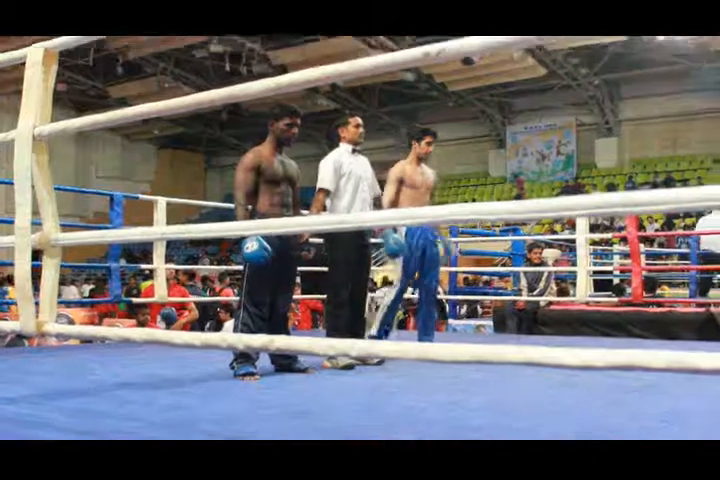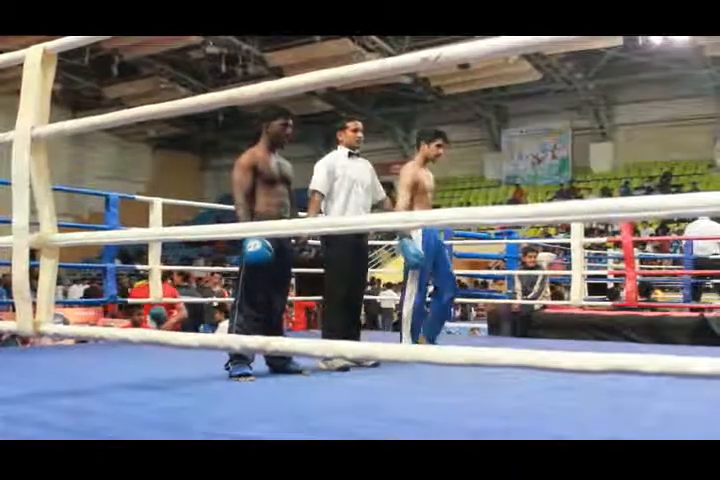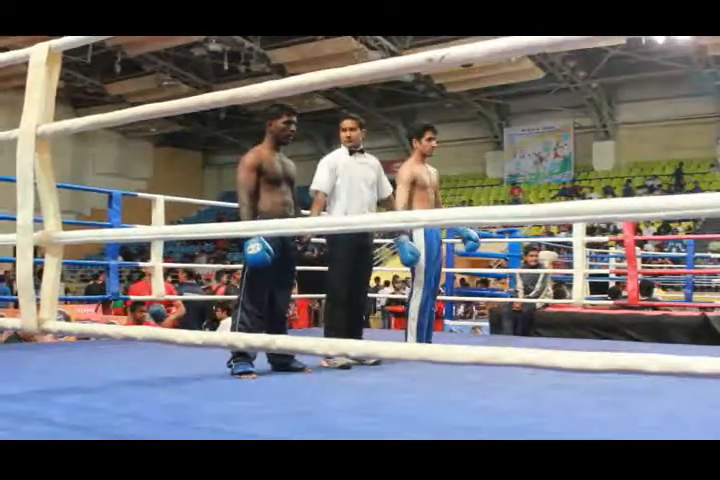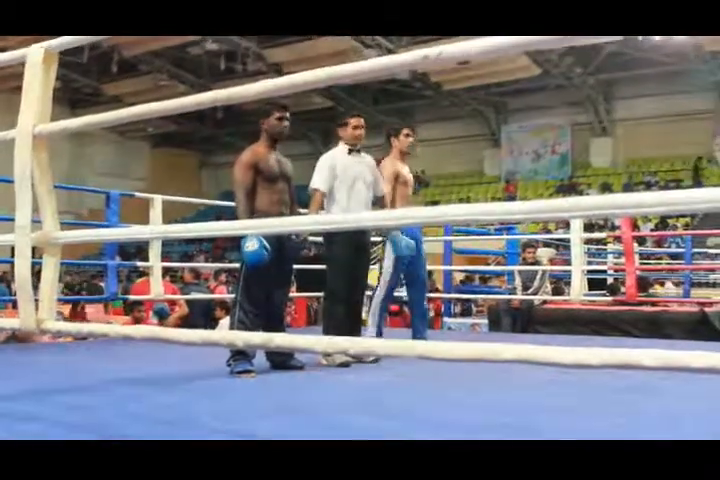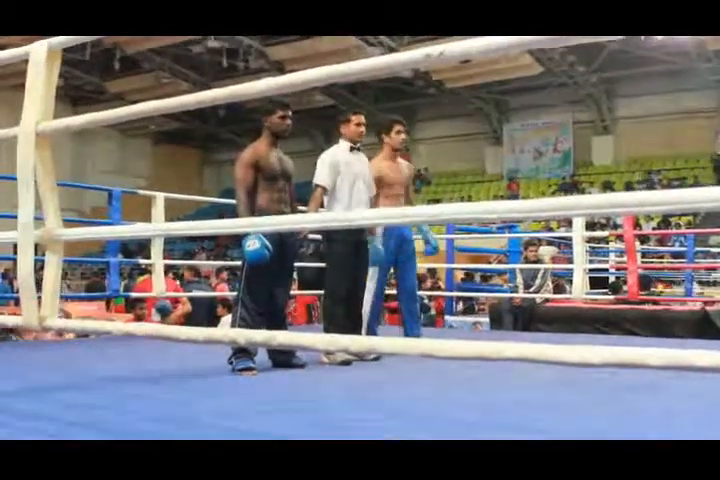
dt=0.7s
person 1, frame 1
left shoulder: (292, 165)
right shoulder: (254, 158)
right elbow: (241, 198)
left wrist: (301, 235)
right wrist: (248, 232)
left hip: (288, 234)
right hip: (263, 232)
left knee: (282, 300)
right knee: (255, 299)
left ankle: (284, 357)
right ankle: (243, 360)
person 1, frame 2
left shoulder: (286, 165)
right shoulder: (249, 159)
right elbow: (241, 199)
right wrist: (249, 233)
left hip: (283, 235)
right hip: (261, 233)
left knee: (277, 301)
right knee: (250, 300)
left ankle: (278, 358)
right ankle: (238, 361)
person 1, frame 3
left shoulder: (289, 164)
right shoulder: (253, 158)
right elbow: (245, 199)
right wrist: (250, 233)
left hip: (287, 234)
left knee: (281, 300)
right knee: (253, 298)
left ankle: (281, 356)
right ankle: (241, 358)
person 1, frame 4
left shoulder: (285, 162)
right shoulder: (250, 156)
right elbow: (241, 196)
right wrist: (247, 231)
left hip: (285, 232)
left knee: (278, 297)
right knee: (250, 296)
left ankle: (279, 354)
right ankle: (240, 357)
person 1, frame 5
left shoulder: (286, 160)
right shoulder: (251, 154)
right elbow: (242, 194)
left wrist: (299, 229)
right wrist: (249, 230)
left hip: (286, 230)
left knee: (280, 296)
right knee: (252, 294)
left ankle: (281, 352)
right ankle: (241, 354)
person 2, frame 1
left shoulder: (364, 162)
right shoulder: (334, 159)
left elbow: (376, 195)
right elbow: (322, 194)
left hip: (362, 232)
right hip: (342, 232)
left knee: (359, 291)
right knee: (339, 292)
person 2, frame 2
left shoulder: (366, 166)
right shoulder: (329, 162)
left elbow: (381, 199)
right elbow: (317, 196)
left hip: (360, 235)
right hip: (338, 234)
left knee: (356, 293)
right knee: (336, 292)
person 2, frame 3
left shoulder: (373, 163)
right shoulder: (331, 161)
left elbow: (386, 197)
right elbow: (320, 195)
left hip: (365, 233)
right hip: (341, 232)
left knee: (359, 292)
right knee: (338, 291)
person 2, frame 4
left shoulder: (369, 162)
right shoulder: (330, 159)
left elbow: (379, 195)
right elbow: (318, 194)
left hip: (362, 231)
right hip: (339, 231)
left knee: (357, 289)
right knee: (336, 289)
person 2, frame 5
left shoulder: (363, 159)
right shoulder: (331, 155)
right elbow: (320, 190)
left hip: (360, 230)
right hip: (339, 229)
left knee: (357, 288)
right knee: (336, 288)
person 3, frame 1
left shoulder: (431, 175)
right shoulder: (399, 170)
right elbow: (388, 204)
left wrist: (445, 238)
right wrist: (387, 233)
left hip: (427, 232)
right hip: (408, 230)
left knee: (429, 289)
right knee: (401, 285)
left ankle: (425, 339)
right ankle: (377, 334)
person 3, frame 2
left shoulder: (428, 175)
right shoulder: (410, 171)
right elbow: (402, 208)
right wrist: (405, 240)
left hip: (432, 233)
right hip: (418, 234)
left knee: (448, 288)
right knee: (415, 291)
left ankle: (428, 337)
right ankle: (408, 344)
person 3, frame 3
left shoulder: (433, 172)
right shoulder: (408, 170)
right elbow: (400, 207)
left wrist: (461, 229)
right wrist: (402, 238)
left hip: (435, 231)
right hip: (420, 230)
left knee: (431, 288)
right knee: (421, 286)
left ankle: (424, 340)
right ankle: (413, 342)
person 3, frame 4
left shoulder: (406, 169)
right shoulder: (389, 165)
right elbow: (386, 201)
right wrist: (394, 233)
left hip: (413, 227)
right hip: (399, 228)
left knee: (419, 283)
right knee: (388, 282)
left ankle: (420, 335)
right ankle: (372, 334)
person 3, frame 5
left shoulder: (407, 168)
right shoulder: (376, 167)
left wrist: (424, 229)
right wrist: (372, 239)
left hip: (404, 228)
right hip: (385, 228)
left knee: (409, 285)
right knee: (376, 285)
left ankle: (413, 335)
right ankle: (367, 336)
